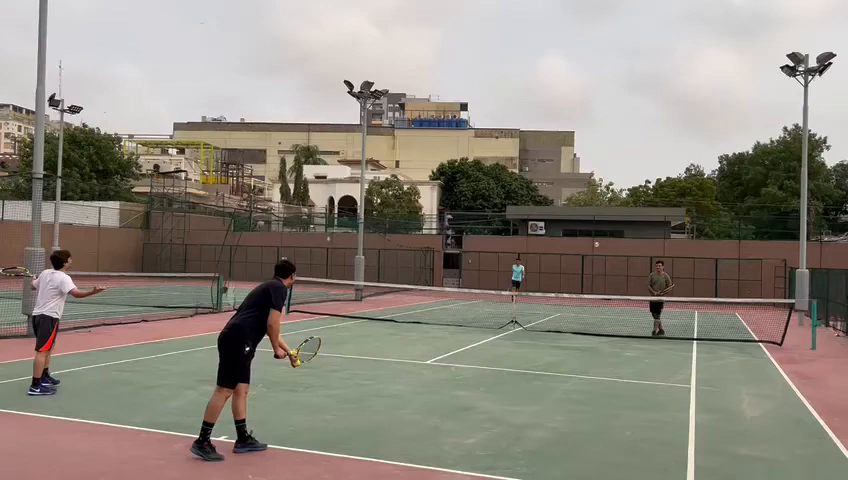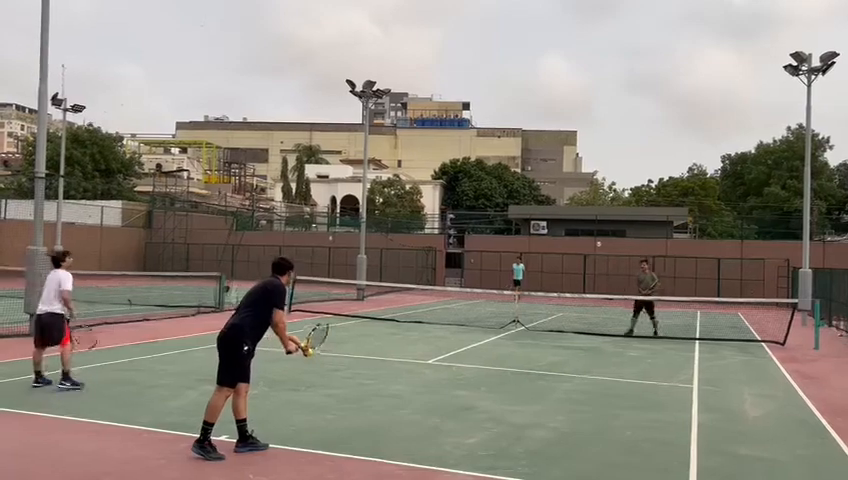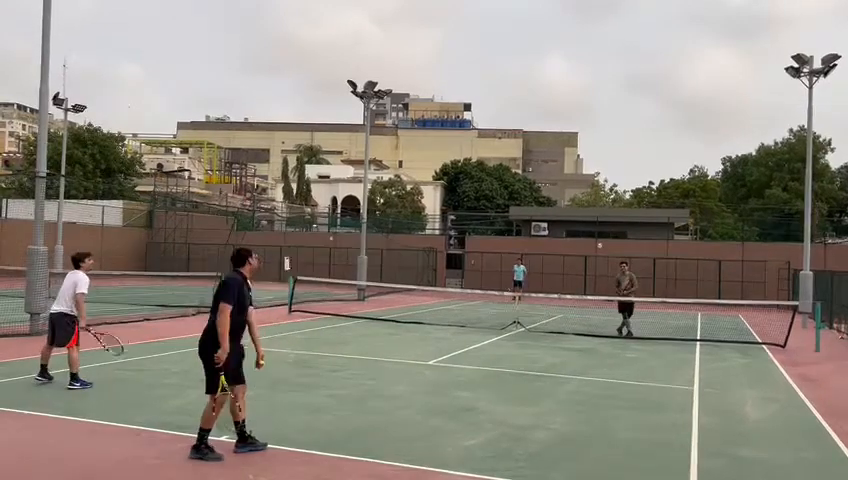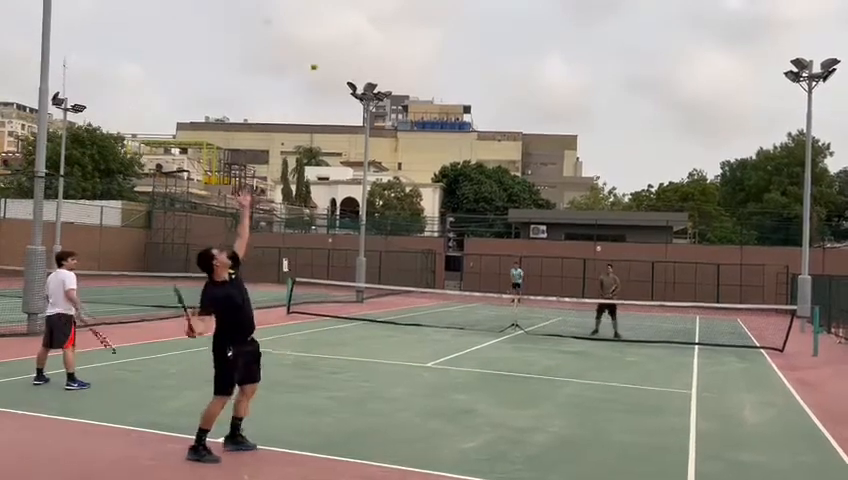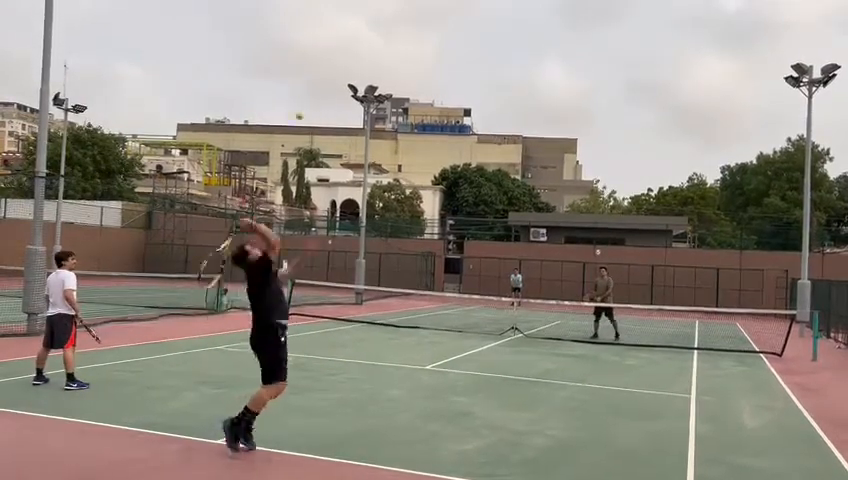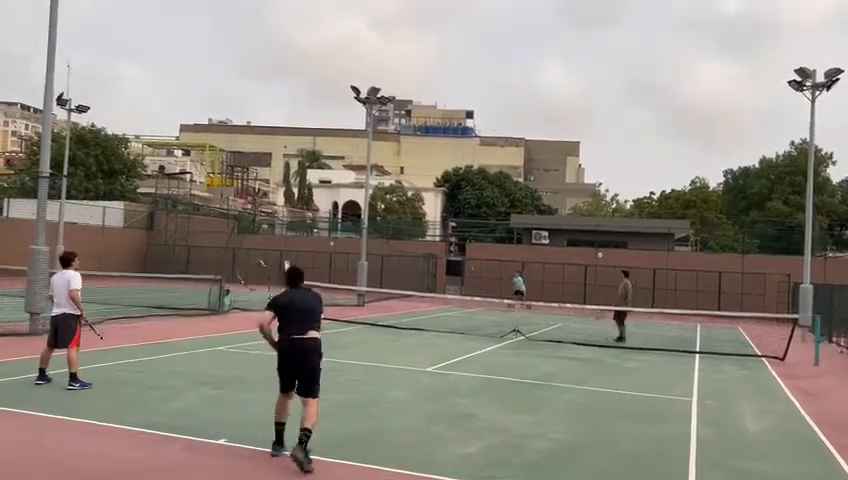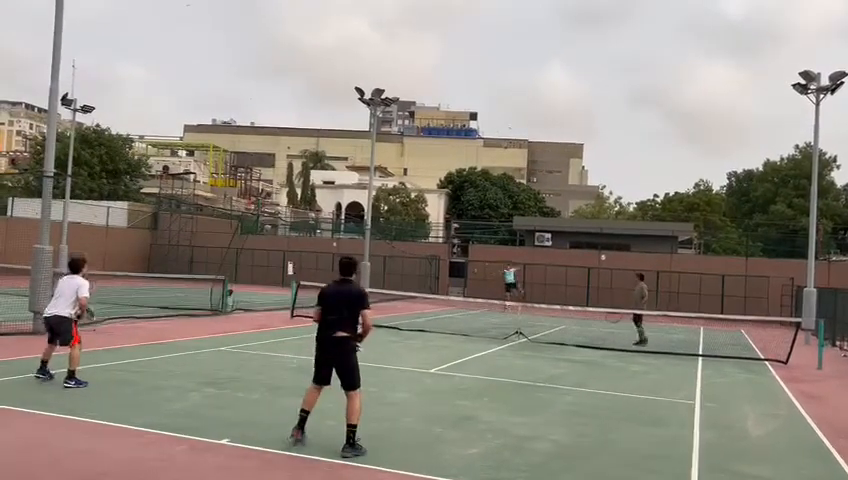
dt=0.7s
person 1, frame 1
left shoulder: (268, 287)
right shoulder: (279, 288)
left elbow: (267, 327)
right elbow: (272, 324)
left wrist: (289, 350)
right wrist: (277, 349)
left hip: (237, 341)
right hip: (237, 341)
left knee: (241, 390)
right knee: (224, 391)
left ankle: (243, 439)
right ankle: (202, 442)
person 1, frame 2
left shoulder: (267, 286)
right shoulder: (278, 287)
left elbow: (274, 324)
right elbow: (278, 323)
left wrist: (296, 341)
right wrist: (287, 345)
left hip: (237, 340)
right hip: (237, 340)
left knee: (241, 389)
right knee: (224, 390)
left ankle: (244, 439)
right ankle: (203, 441)
person 1, frame 3
left shoulder: (245, 285)
right shoulder: (232, 281)
left elbow: (250, 319)
right elbow: (223, 314)
left wrist: (259, 349)
right wrist: (223, 346)
left hip: (232, 347)
right hip: (217, 347)
left knee: (239, 391)
right knee: (219, 396)
left ankle: (243, 439)
right ankle: (200, 445)
person 1, frame 4
left shoulder: (233, 272)
right shoulder: (211, 292)
left elbow: (242, 238)
right elbow: (202, 321)
left wrist: (245, 209)
right wrist: (193, 329)
left hip: (248, 343)
right hip: (228, 348)
left knee: (248, 390)
right knee: (222, 398)
left ankle: (234, 437)
right ankle: (197, 447)
person 1, frame 5
left shoulder: (260, 274)
right shoulder: (259, 269)
right elbow: (273, 243)
right wrist: (255, 226)
left hip: (274, 332)
right hip: (270, 333)
left knee: (272, 385)
right knee: (275, 386)
left ankle: (243, 430)
right ankle: (237, 423)
person 1, frame 6
left shoulder: (279, 299)
right shoulder: (316, 297)
left elbow: (263, 324)
left wrist: (274, 343)
left hip: (287, 347)
right hip: (311, 346)
left knee: (285, 394)
right knee: (310, 402)
left ankle: (278, 443)
right ankle: (301, 446)
person 1, frame 7
left shoulder: (325, 290)
right shoulder: (359, 292)
left elbow: (317, 317)
right elbow: (367, 324)
right wrist: (360, 337)
left hip: (323, 343)
right hip: (343, 345)
left knee: (317, 385)
right knee: (354, 394)
left ankle: (299, 428)
right ankle: (350, 444)
person 2, frame 1
left shoulder: (45, 273)
right shoulder: (63, 278)
left elbow: (34, 286)
right elbow: (76, 293)
left wrist: (37, 279)
right wrist: (93, 292)
left hip: (38, 315)
right hip: (49, 317)
left knee: (45, 348)
right knee: (42, 350)
left ankle: (45, 376)
right ankle: (35, 386)
person 2, frame 2
left shoulder: (52, 274)
right shoulder: (65, 275)
right elbow: (65, 296)
right wrist: (71, 310)
left hip: (41, 313)
right hip: (55, 315)
left knee: (39, 347)
right knee: (66, 346)
left ankle: (38, 378)
right ankle: (66, 379)
person 2, frame 3
left shoulder: (71, 274)
right shoulder: (83, 278)
right elbow: (79, 299)
right wrist: (82, 319)
left hip: (54, 312)
right hip: (66, 315)
left knee: (49, 344)
right knee: (73, 347)
left ankle: (43, 372)
right ankle: (74, 380)
person 2, frame 4
left shoulder: (51, 276)
right shoulder: (69, 275)
right elbow: (70, 295)
right wrist: (80, 310)
left hip: (50, 315)
right hip: (64, 315)
left knee: (45, 346)
right knee: (69, 347)
left ankle: (39, 376)
right ankle: (71, 380)
person 2, frame 5
left shoulder: (51, 276)
right shoulder: (69, 275)
left elbow: (47, 297)
right elbow: (68, 295)
right wrist: (77, 311)
left hip: (51, 315)
right hip: (65, 316)
left knee: (46, 347)
right knee: (68, 347)
left ankle: (39, 376)
right ankle: (71, 381)
person 2, frame 6
left shoulder: (55, 277)
right shoulder: (74, 275)
left elbow: (52, 297)
right elbow: (73, 295)
right wrist: (82, 310)
left hip: (55, 315)
right hip: (70, 316)
left knee: (50, 346)
right knee: (73, 347)
left ankle: (41, 375)
right ankle: (73, 380)
person 2, frame 7
left shoulder: (63, 279)
right shoulder: (83, 283)
right elbow: (83, 303)
left wrist: (75, 312)
right wrist: (81, 314)
left hip: (48, 315)
right hip: (62, 318)
left knee: (52, 342)
right knee: (76, 346)
left ankle: (42, 369)
right ankle: (71, 379)
